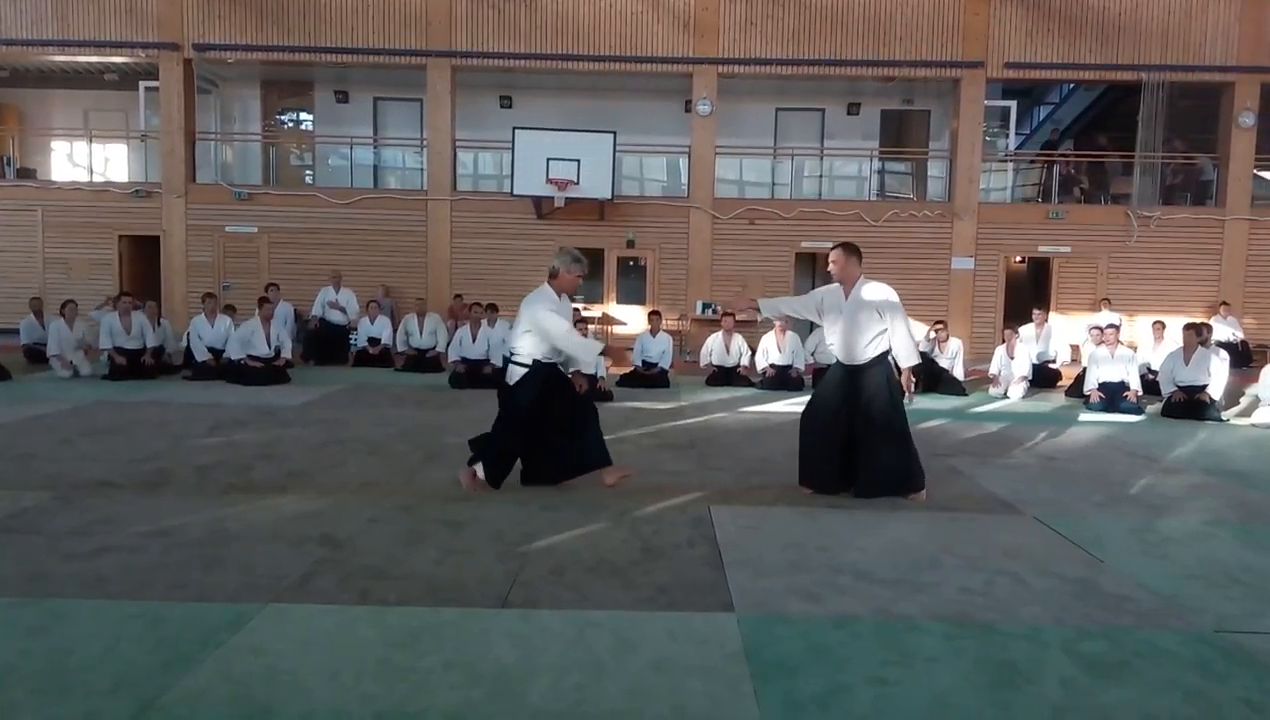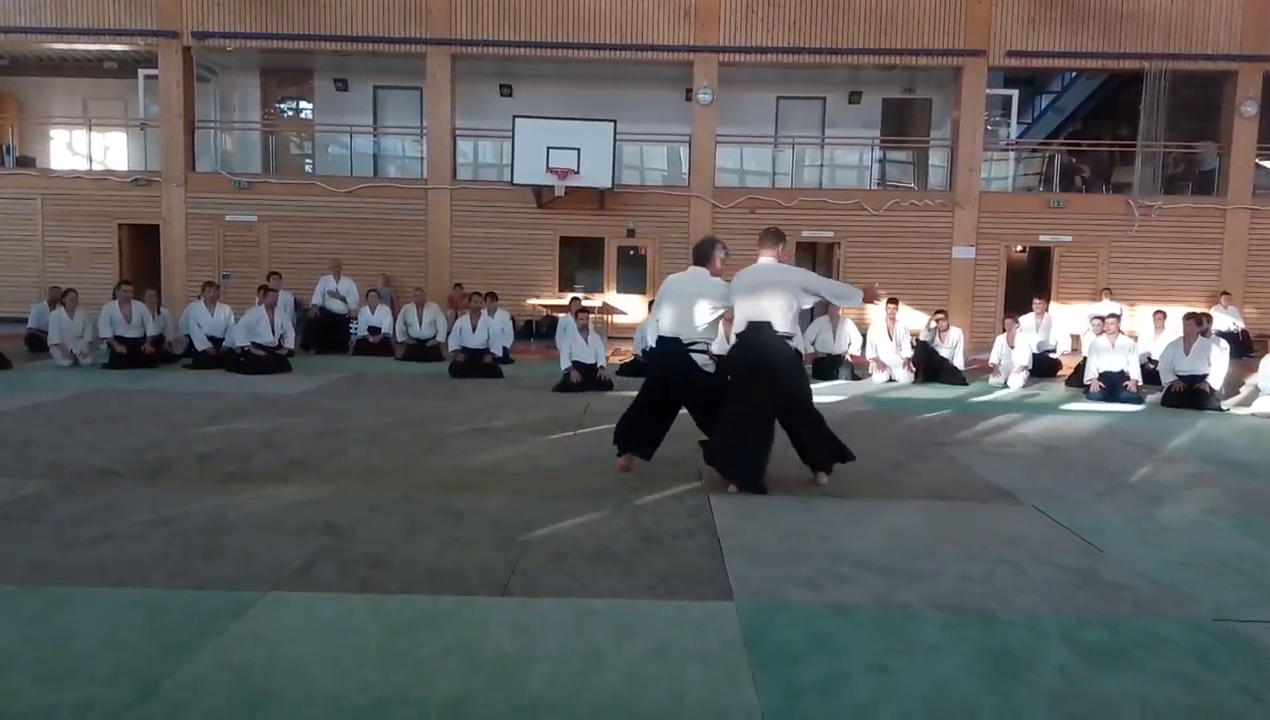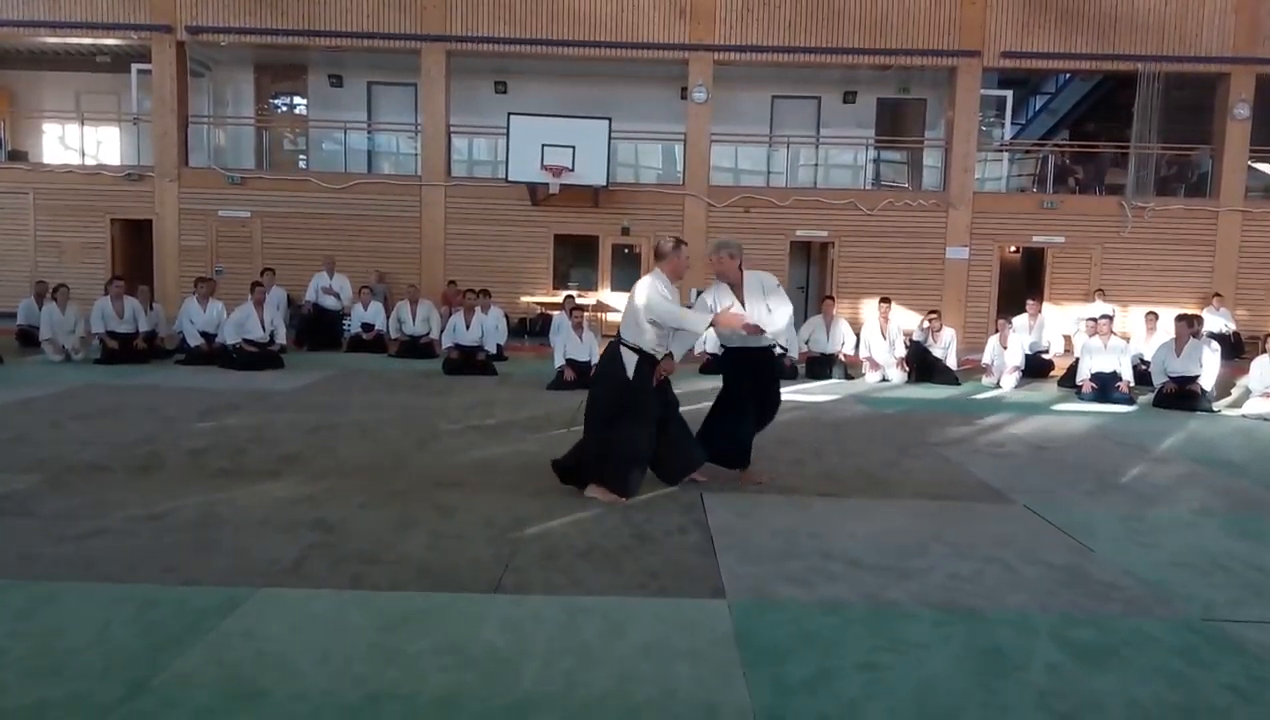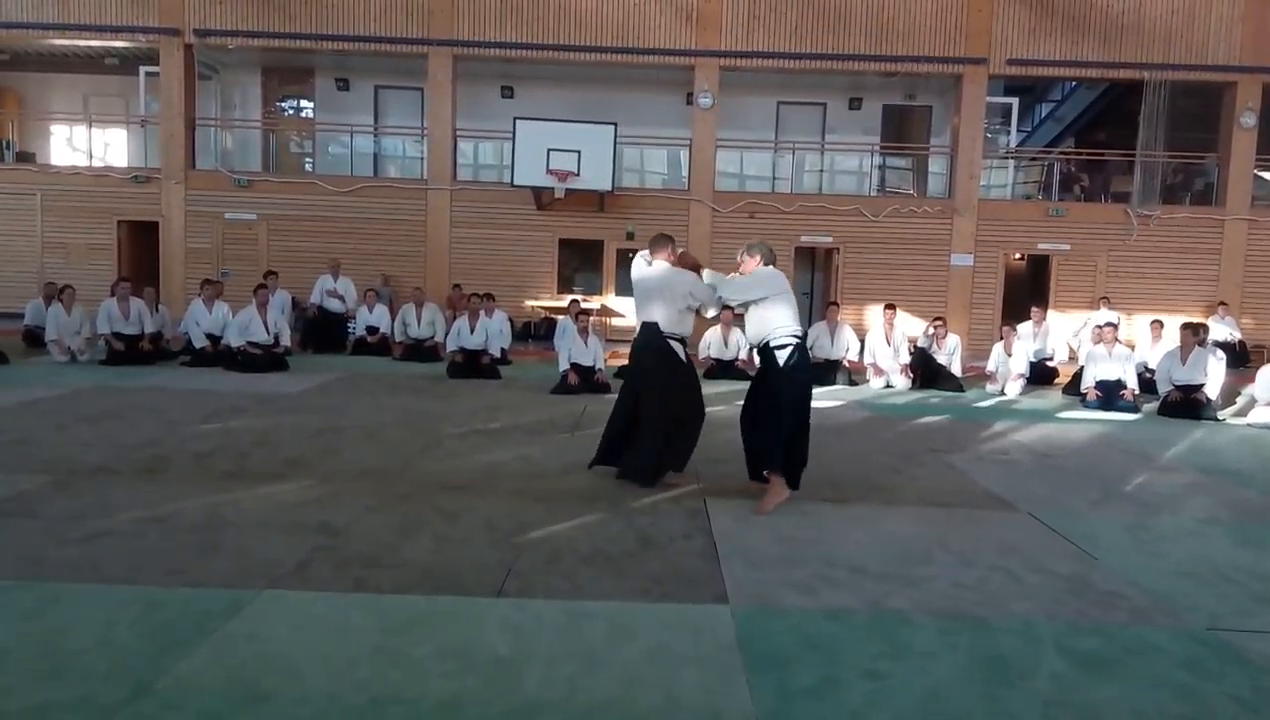
dt=0.7s
person 1, frame 1
left shoulder: (880, 293)
right shoulder: (826, 295)
left elbow: (900, 329)
right elbow: (793, 305)
left wrist: (906, 368)
right wrist: (753, 304)
left hip: (875, 371)
right hip: (842, 370)
left knee: (887, 431)
right knee: (818, 422)
left ankle: (913, 483)
right ankle: (822, 479)
person 1, frame 2
left shoulder: (741, 278)
right shoulder: (794, 275)
right elbow: (830, 288)
right wrist: (862, 294)
left hip: (749, 348)
right hip: (780, 350)
left knee: (742, 413)
right knee: (798, 409)
left ankle: (735, 474)
right ankle: (821, 467)
person 1, frame 3
left shoulder: (665, 287)
right shoulder: (652, 286)
left elbow: (676, 328)
right elbow: (675, 318)
left wrist: (669, 356)
right wrist: (716, 318)
left hip: (640, 360)
right hip: (626, 361)
left knee: (663, 413)
right knee: (628, 423)
left ankle: (680, 468)
right ankle: (600, 483)
person 1, frame 4
left shoulder: (639, 271)
right shoulder: (686, 278)
left elbow: (642, 256)
right elbow: (713, 307)
left wrist: (680, 262)
left hip: (643, 345)
right hip: (669, 349)
left knee: (635, 405)
right knee: (684, 411)
left ankle: (628, 463)
right ankle: (649, 470)
person 2, frame 1
left shoulder: (561, 301)
right shoulder: (538, 303)
left elbow: (568, 338)
right elbow: (565, 338)
right wrist: (604, 350)
left hip: (549, 371)
right hip: (525, 373)
left knee: (581, 412)
right knee: (511, 427)
left ankle: (605, 470)
right ankle: (475, 470)
person 2, frame 2
left shoulder: (670, 282)
right shoulder: (716, 286)
left elbow: (657, 318)
left hip: (660, 351)
right hip: (693, 358)
left knee: (650, 405)
right knee: (717, 406)
left ankle: (628, 454)
person 2, frame 3
left shoulder: (765, 281)
right shoulder: (712, 294)
left elbow: (784, 314)
right elbow: (694, 326)
left wrist: (751, 323)
right wrist: (672, 358)
left hip: (766, 355)
right hip: (735, 358)
left knee: (765, 406)
right knee: (741, 409)
right ankle: (741, 465)
person 2, frame 4
left shoulder: (770, 277)
right shoulder: (761, 282)
left elbow: (727, 291)
right elbow: (728, 288)
left wrist: (735, 277)
right wrist: (700, 269)
left hip: (785, 355)
right hip: (776, 356)
left knee: (773, 415)
right knee: (756, 416)
left ankle: (777, 482)
right ankle: (773, 476)
